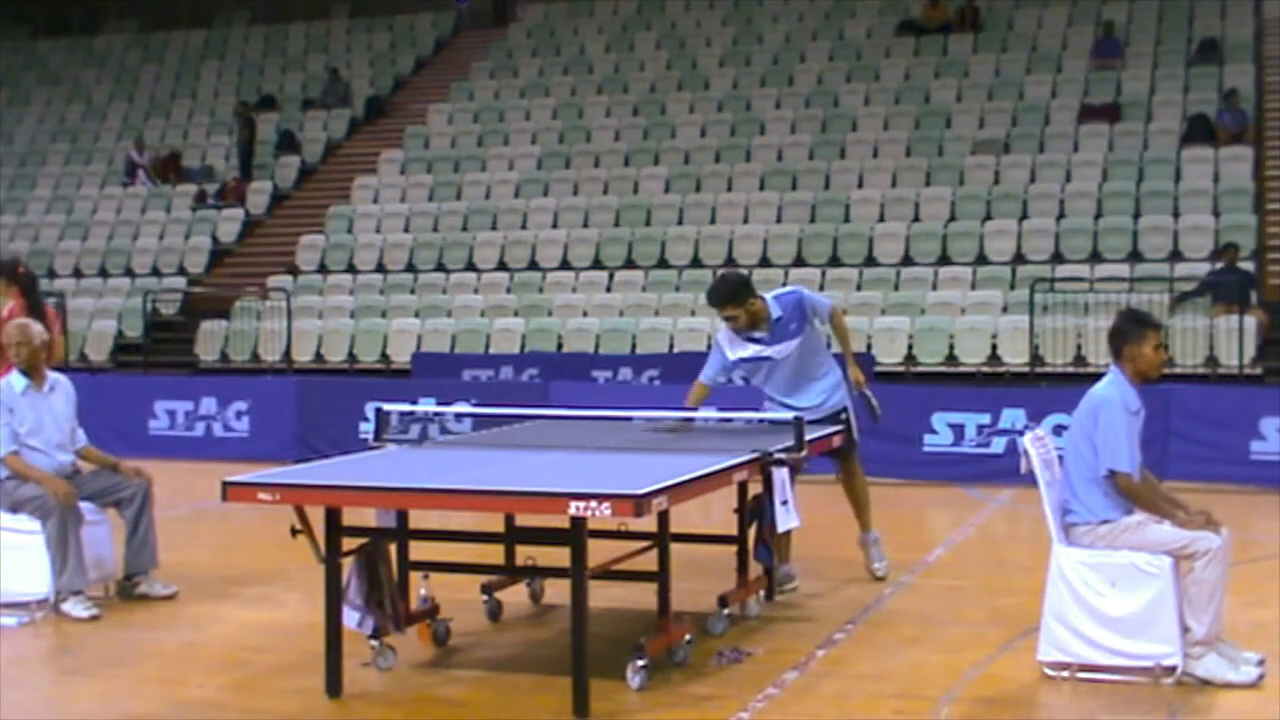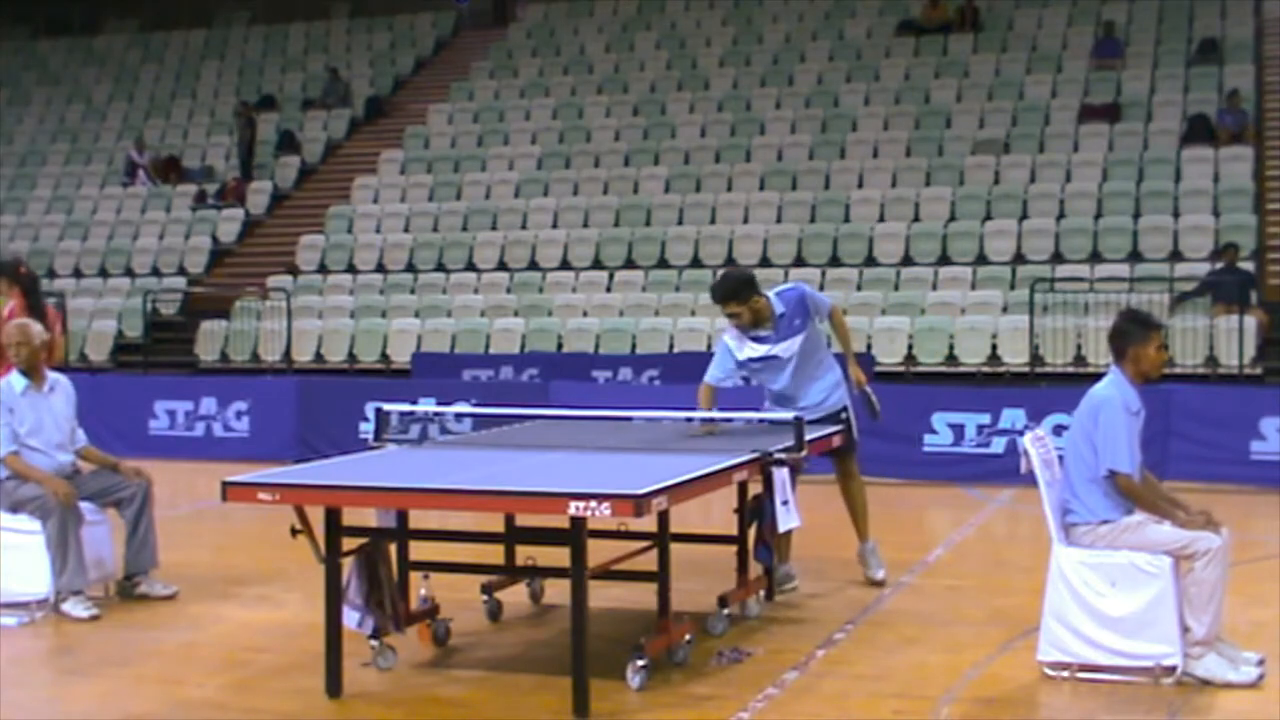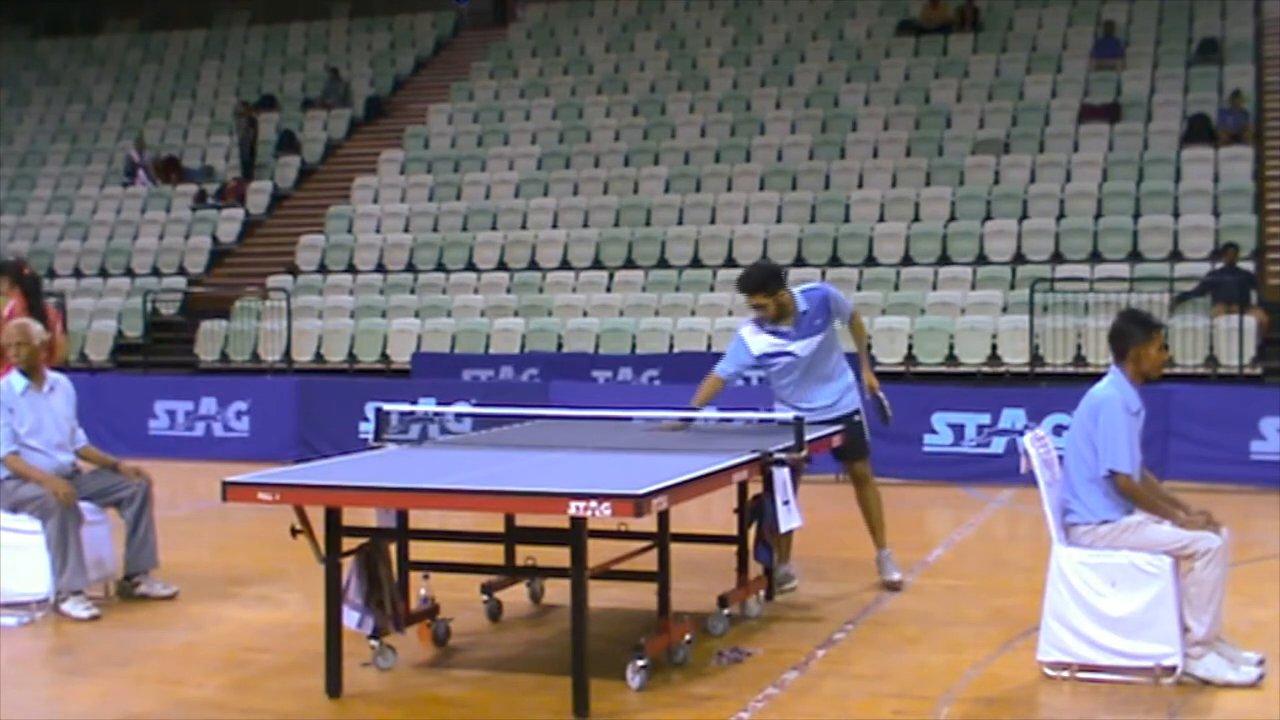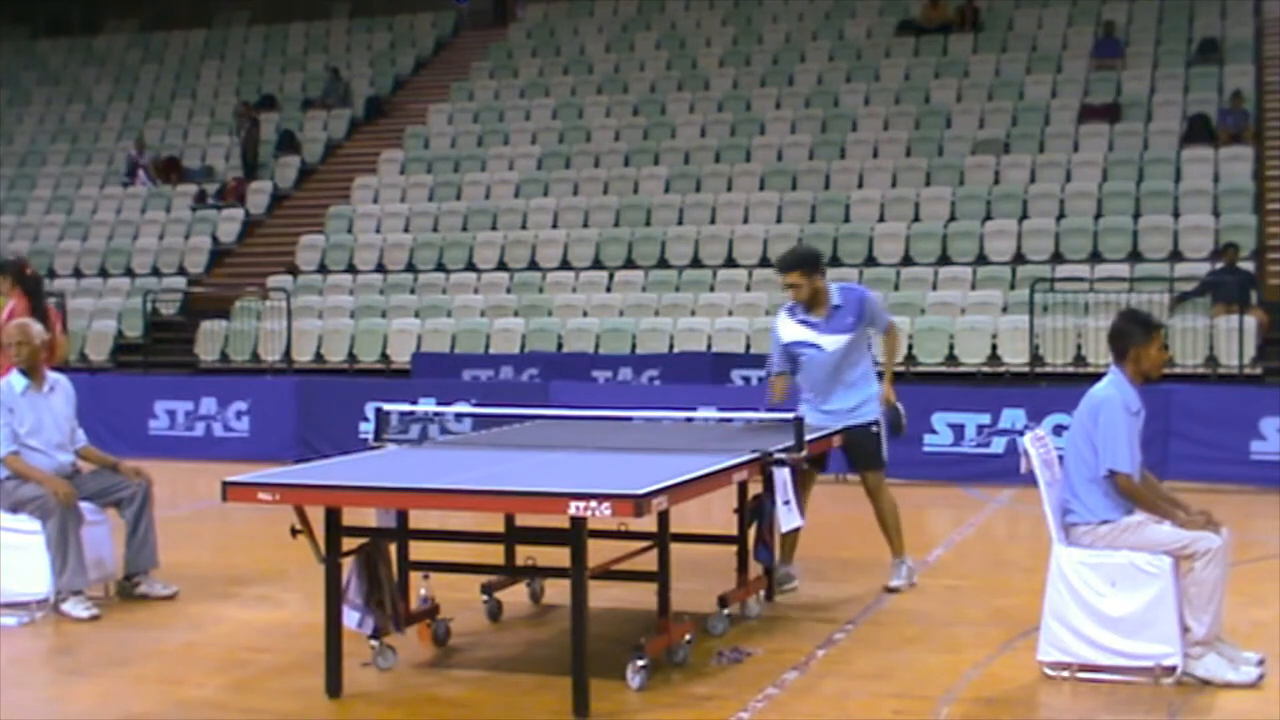
dt=0.2s
person 1, frame 1
left shoulder: (1124, 397)
right shoulder: (1111, 400)
left elbow: (1137, 473)
right elbow: (1124, 482)
left wrist: (1185, 509)
right wrist: (1180, 519)
left hip: (1117, 514)
right hip: (1099, 524)
left knee: (1216, 534)
right knee: (1205, 543)
left ankle: (1206, 638)
right ankle: (1197, 652)
person 1, frame 2
left shoulder: (1124, 397)
right shoulder: (1111, 400)
left elbow: (1137, 472)
right elbow: (1124, 482)
left wrist: (1185, 509)
right wrist: (1179, 519)
left hip: (1117, 514)
right hip: (1098, 524)
left knee: (1215, 533)
right knee: (1206, 543)
left ankle: (1206, 638)
right ankle: (1197, 651)
person 1, frame 3
left shoulder: (1124, 397)
right shoulder: (1111, 400)
left elbow: (1137, 472)
right elbow: (1123, 481)
left wrist: (1185, 509)
right wrist: (1179, 518)
left hip: (1116, 514)
right hip: (1099, 524)
left knee: (1214, 533)
right knee: (1206, 543)
left ankle: (1206, 638)
right ankle: (1196, 651)
person 1, frame 4
left shoulder: (1124, 397)
right shoulder: (1111, 400)
left elbow: (1137, 472)
right elbow: (1123, 482)
left wrist: (1185, 509)
right wrist: (1179, 519)
left hip: (1117, 514)
right hip: (1099, 524)
left knee: (1215, 534)
right knee: (1206, 544)
left ankle: (1206, 638)
right ankle: (1197, 652)
person 2, frame 1
left shoulder: (796, 300)
right shoulder: (727, 341)
left elbow: (834, 315)
right elbow: (703, 383)
left wrist: (851, 363)
left hip: (830, 400)
right hip: (783, 413)
left knee: (850, 469)
left ankle: (869, 538)
right ankle: (783, 567)
person 2, frame 2
left shoulder: (800, 298)
right shoulder: (734, 342)
left elbow: (834, 314)
right elbow: (710, 386)
left wrist: (852, 363)
left hip: (831, 401)
right hip: (785, 413)
left knee: (848, 473)
left ankle: (866, 549)
right ankle: (783, 566)
person 2, frame 3
left shoulder: (822, 297)
right shoulder: (749, 335)
left elbow: (853, 318)
right elbow: (718, 377)
left wrist: (866, 367)
left hip: (840, 403)
right hip: (791, 412)
left knee: (862, 475)
left ankle: (884, 556)
right ankle: (784, 567)
person 2, frame 4
left shoulder: (858, 299)
right shoulder: (785, 323)
left elbow: (888, 330)
right elbow: (780, 374)
left wrist: (888, 382)
left hip: (862, 411)
right hip: (814, 415)
left knee: (874, 483)
right knee: (798, 486)
left ankle: (901, 563)
right ankle: (784, 568)
person 3, frame 1
left shoulder: (63, 386)
left wrist: (118, 465)
right wrist: (47, 480)
left hip: (69, 476)
left knee: (136, 486)
right knee: (59, 503)
left ankle: (136, 576)
right ankle: (69, 594)
person 3, frame 2
left shoulder: (63, 385)
left wrist: (118, 464)
right wrist: (48, 479)
left hip: (69, 476)
left knee: (136, 485)
right knee: (60, 503)
left ankle: (136, 576)
right ankle: (69, 593)
person 3, frame 3
left shoulder: (63, 385)
left wrist: (117, 464)
right wrist: (47, 479)
left hip: (69, 476)
left knee: (136, 485)
right knee: (60, 502)
left ankle: (136, 577)
right ankle: (68, 594)
person 3, frame 4
left shoulder: (63, 385)
left wrist: (118, 465)
right wrist: (47, 480)
left hip: (69, 476)
left knee: (136, 486)
right knee: (60, 503)
left ankle: (136, 576)
right ankle: (68, 594)
